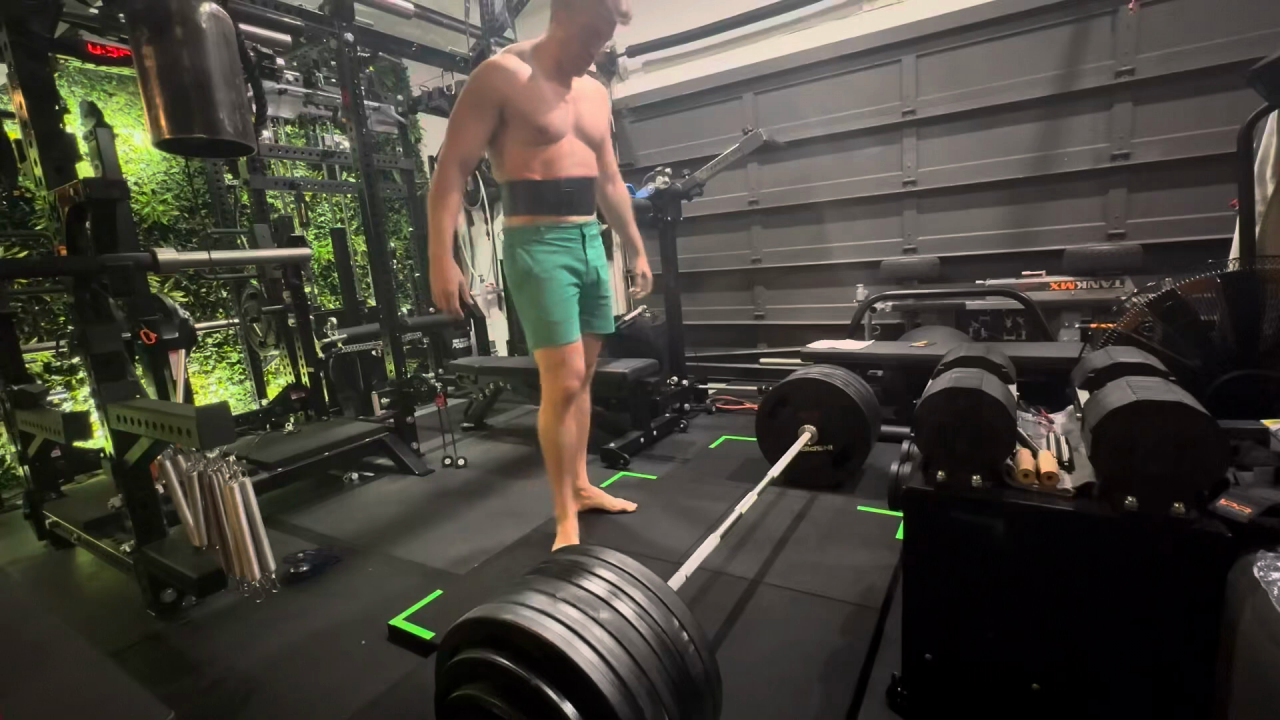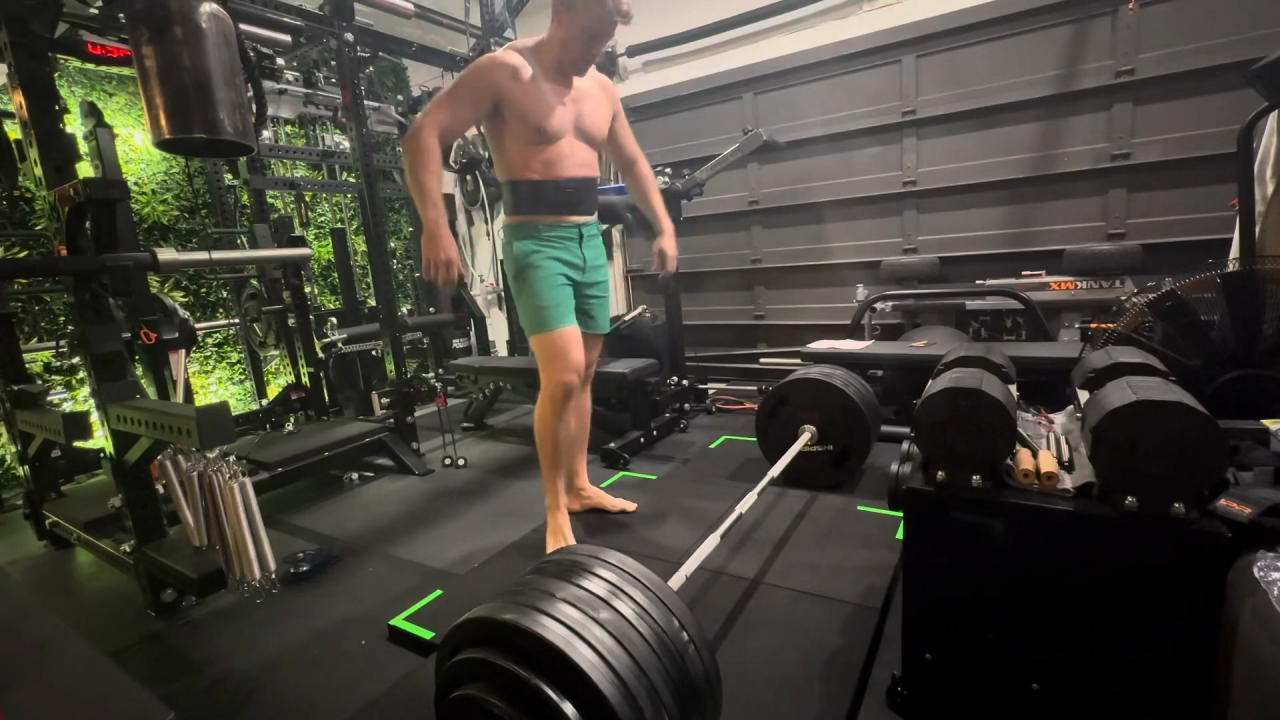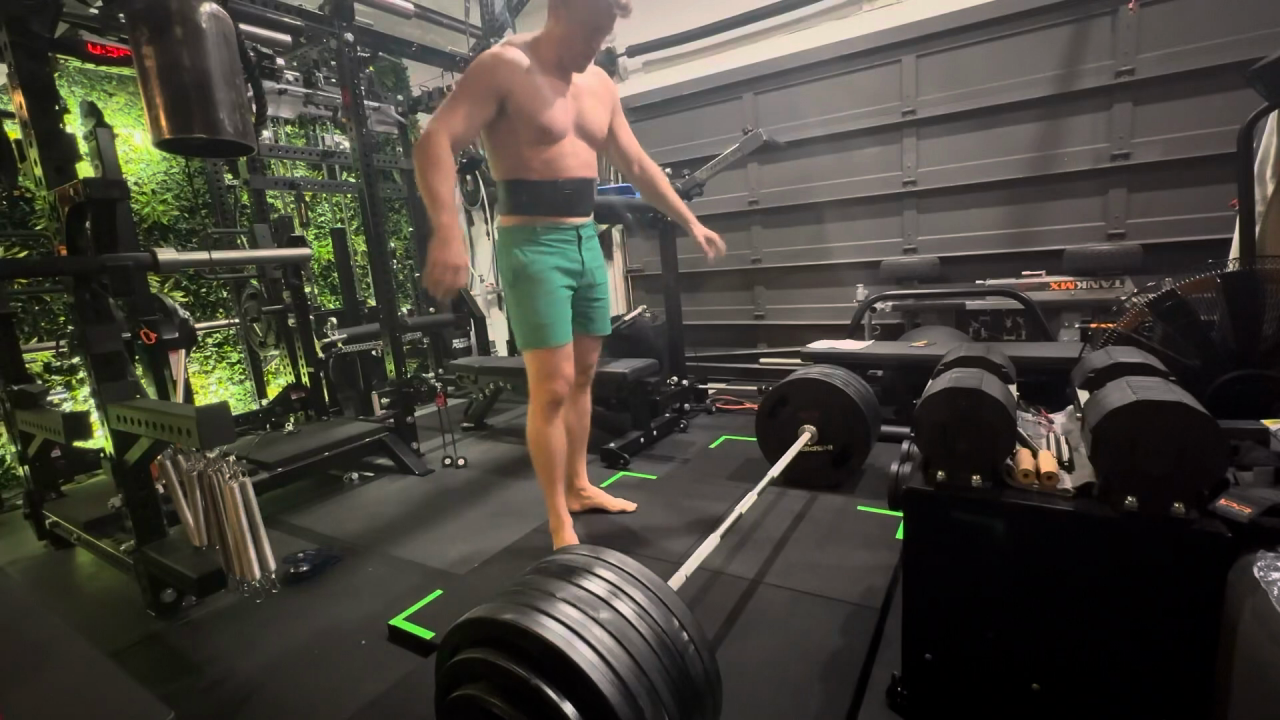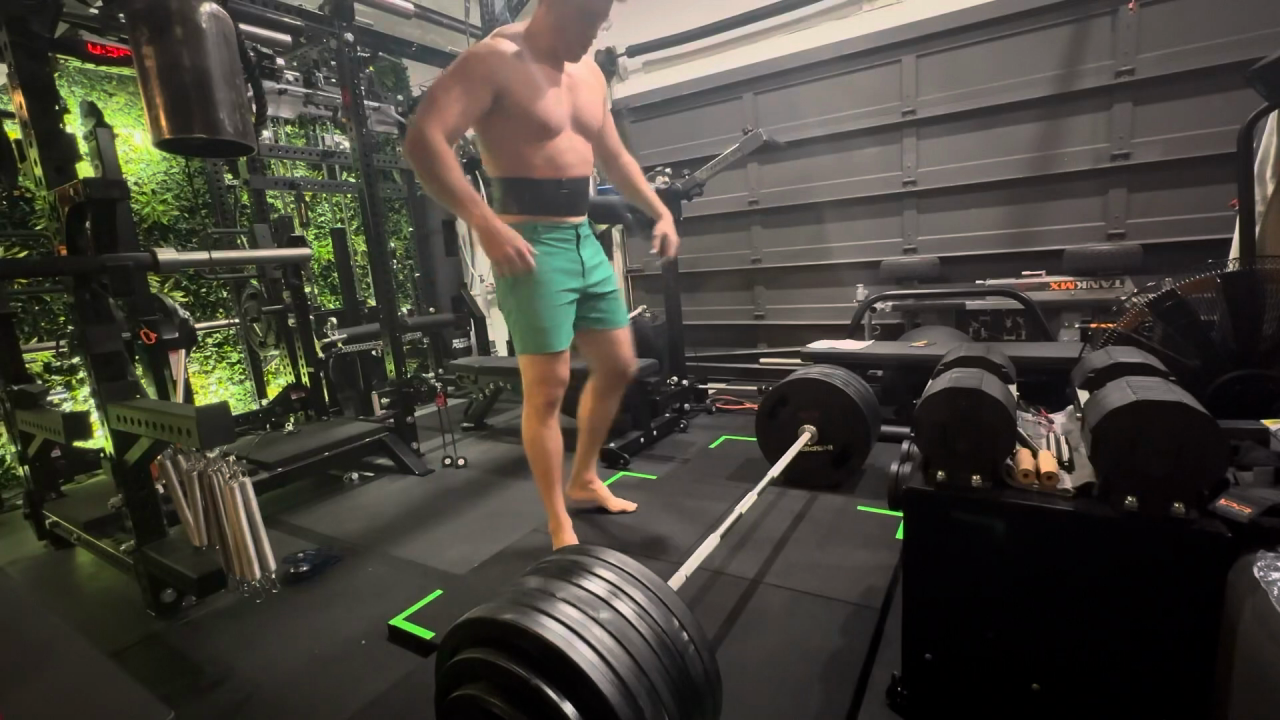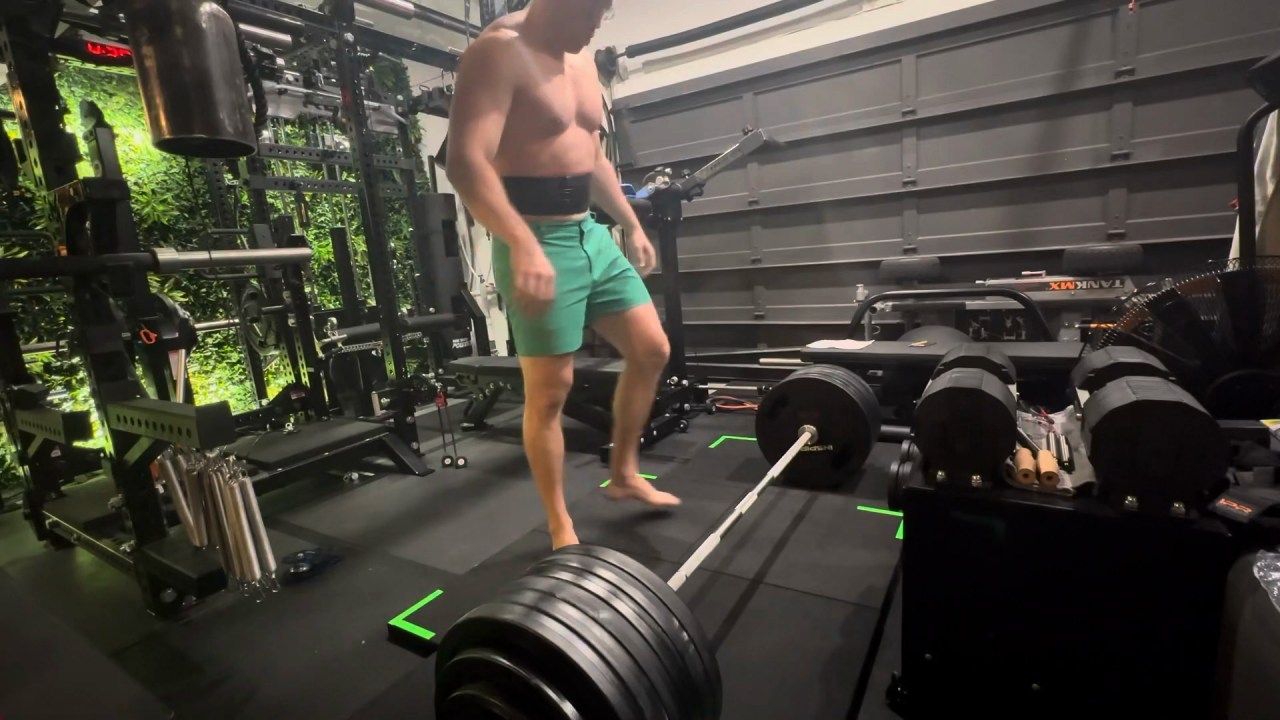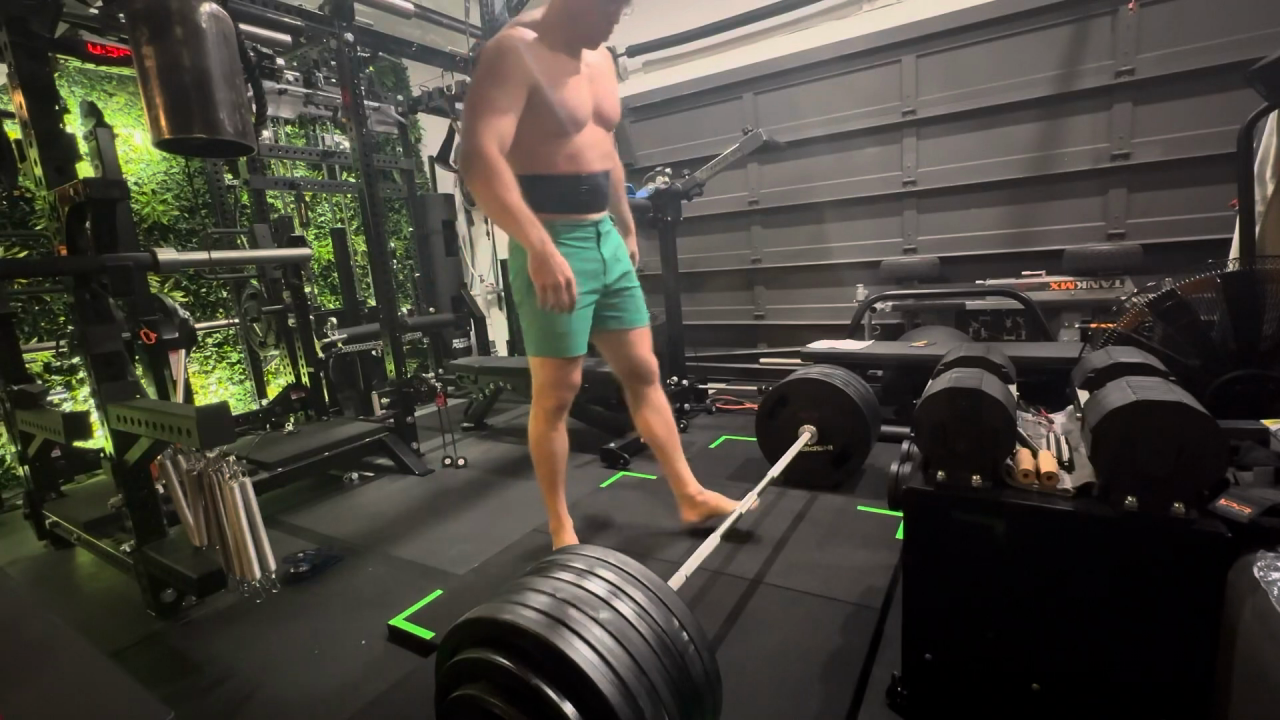
dt=0.2s
person 1, frame 1
left shoulder: (595, 92)
right shoulder: (502, 76)
right elbow: (452, 168)
left wrist: (637, 249)
right wrist: (442, 258)
left hip: (589, 241)
right hip: (537, 244)
left knee: (583, 376)
right knee: (564, 383)
left ankle: (580, 485)
right ankle: (563, 517)
person 1, frame 2
left shoulder: (601, 89)
right shoulder: (502, 72)
left elbow: (634, 165)
right elbow: (423, 137)
left wrist: (663, 226)
right wrist: (435, 227)
left hip: (588, 240)
right hip: (535, 242)
left knee: (582, 374)
right knee: (563, 375)
left ankle: (579, 486)
right ankle: (555, 511)
person 1, frame 3
left shoulder: (598, 85)
right shoulder: (503, 68)
left elbow: (637, 164)
right elbow: (436, 143)
left wrist: (689, 221)
right wrist: (448, 231)
left hip: (585, 242)
right hip: (532, 246)
left knee: (582, 377)
right knee: (552, 389)
left ankle: (578, 486)
right ankle: (561, 527)
person 1, frame 4
left shoulder: (589, 74)
right shoulder: (495, 61)
left elbow: (615, 159)
right elbow: (425, 139)
left wrist: (660, 212)
right wrist: (485, 222)
left hip: (585, 240)
right hip: (529, 245)
left knee: (619, 367)
right knee: (547, 389)
left ankle: (584, 479)
right ankle: (560, 528)
person 1, frame 5
left shoulder: (581, 61)
right shoulder: (499, 52)
right elbow: (466, 160)
left wrist: (633, 225)
right wrist: (522, 247)
left hip: (589, 235)
right hip: (539, 244)
left knee: (652, 350)
right knee: (550, 390)
left ankle: (623, 470)
right ankle: (562, 530)
person 1, frame 6
left shoulder: (600, 60)
right shoulder: (514, 52)
right elbow: (479, 157)
left wrist: (627, 229)
right wrist: (538, 247)
left hip: (605, 239)
right hip: (554, 245)
left knee: (643, 374)
right knee: (557, 392)
left ankle: (689, 496)
right ankle: (561, 530)
